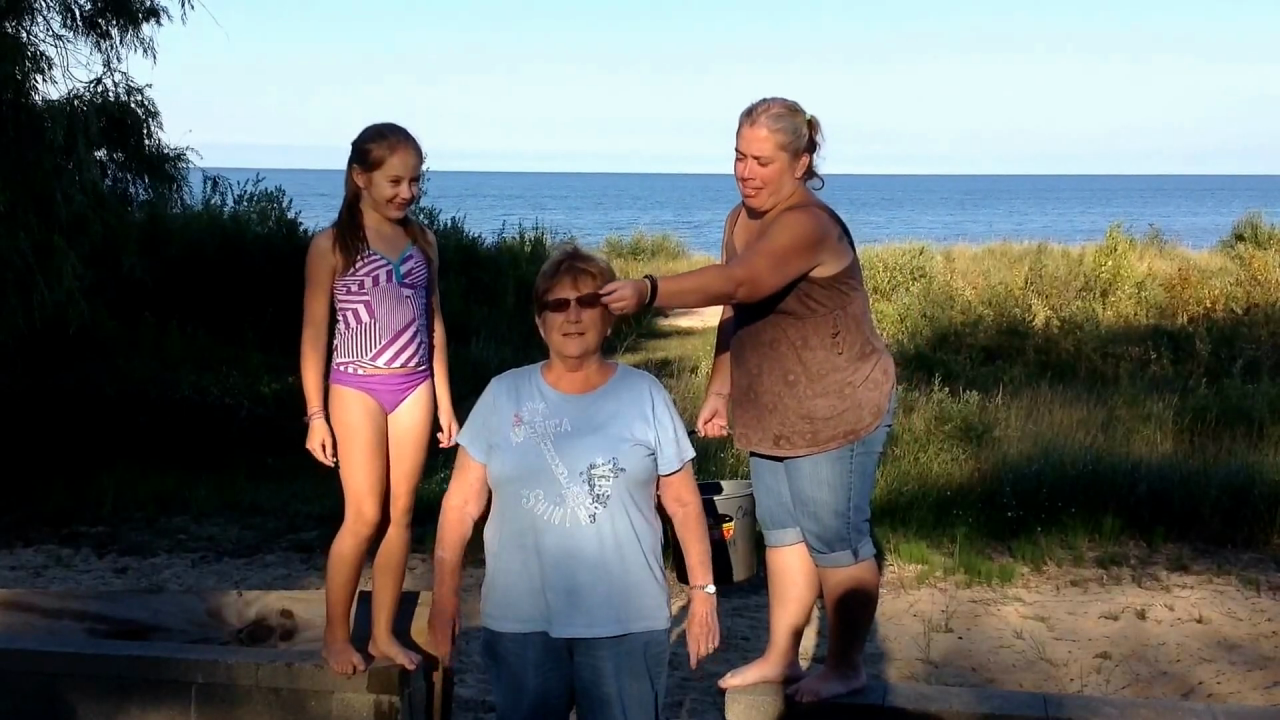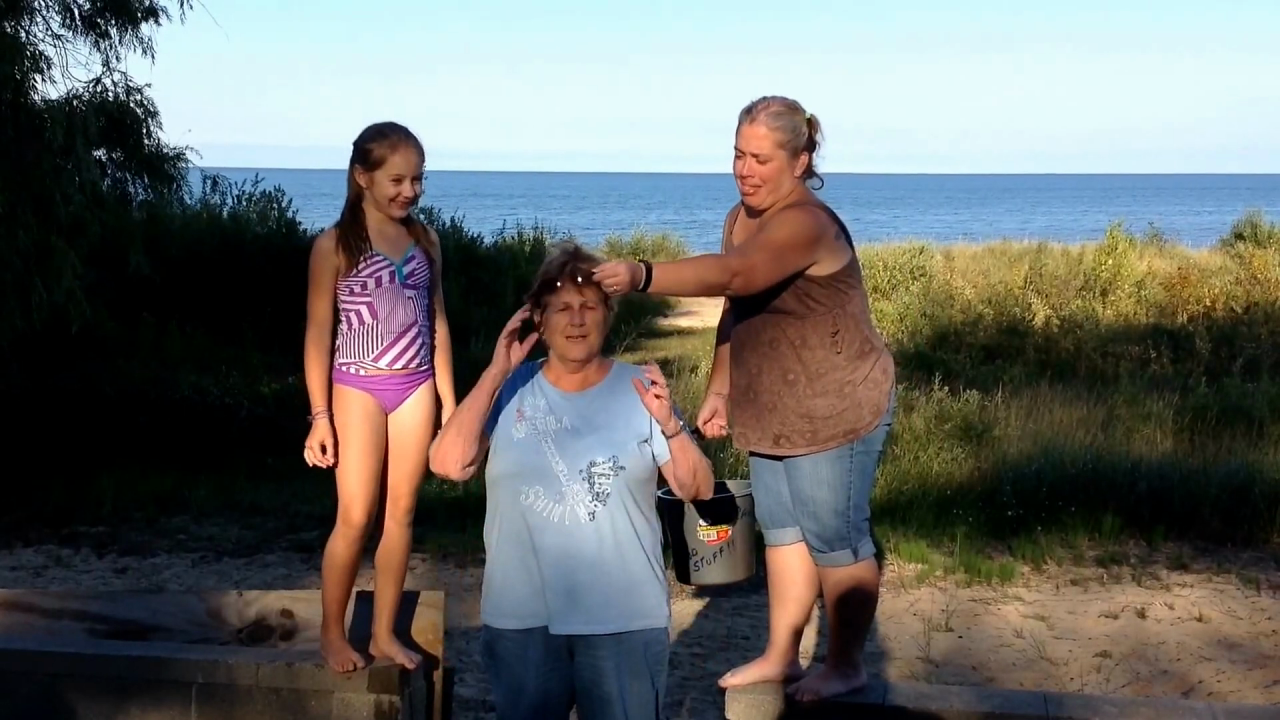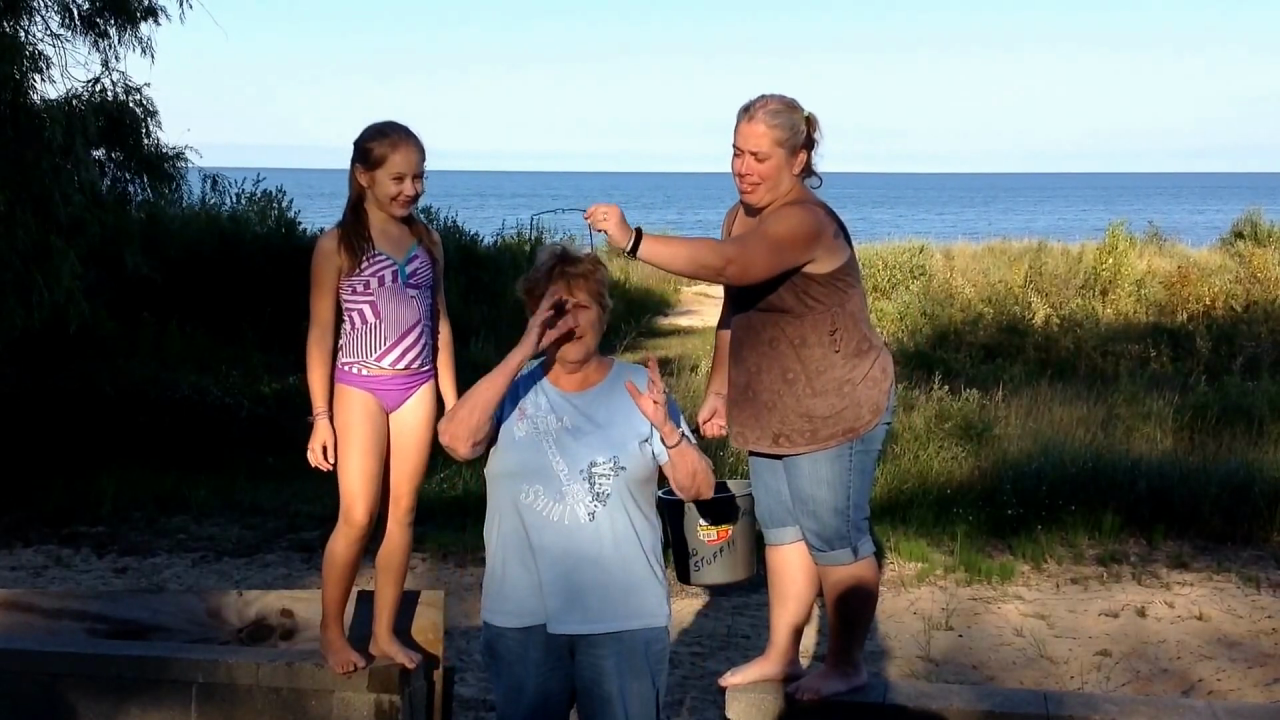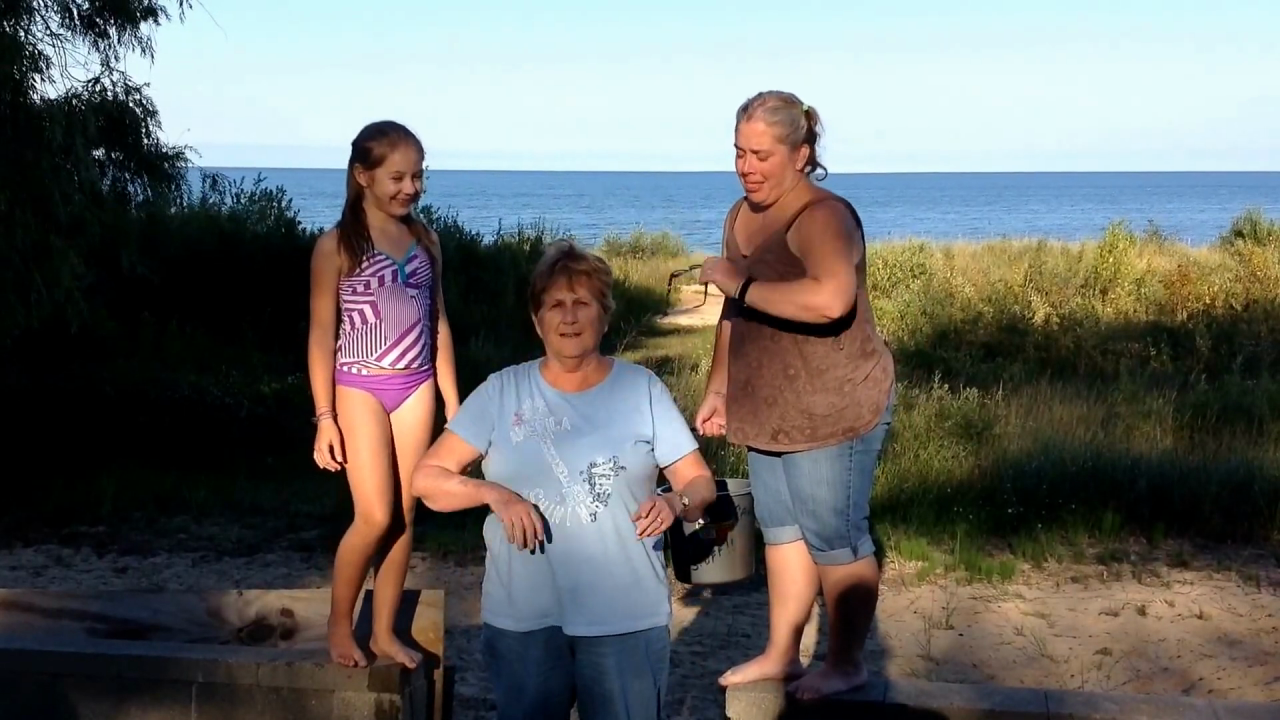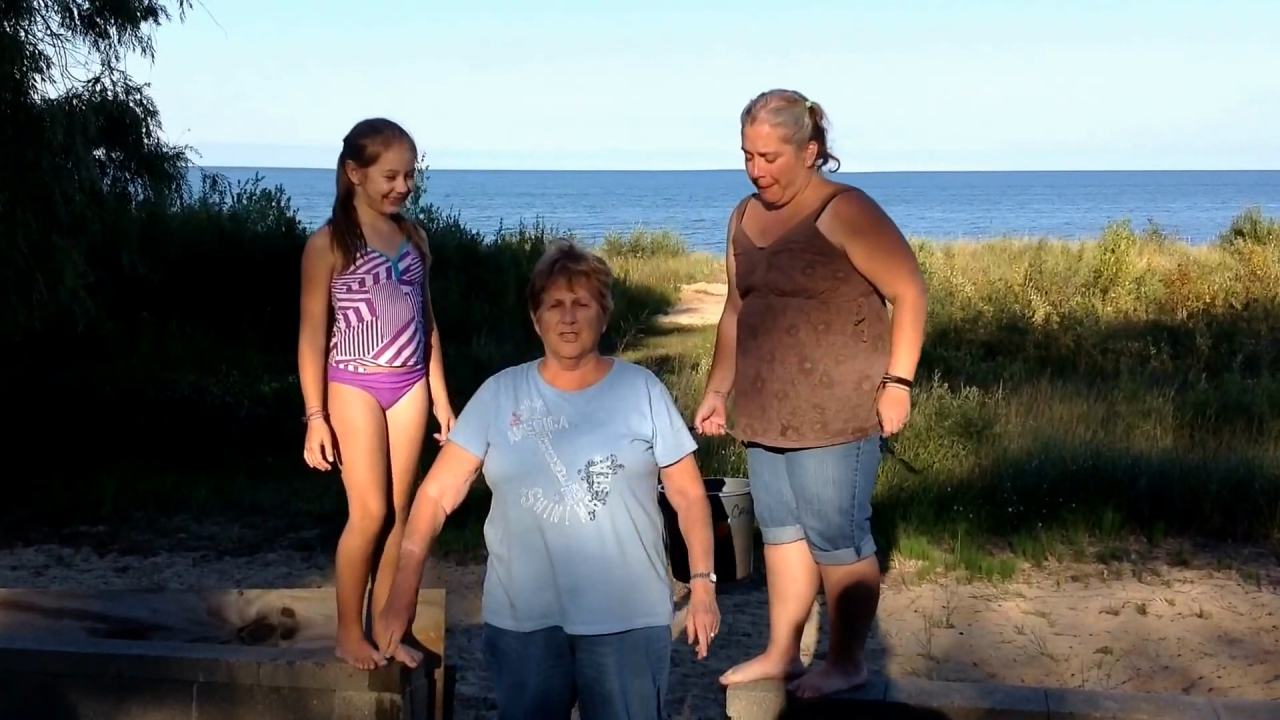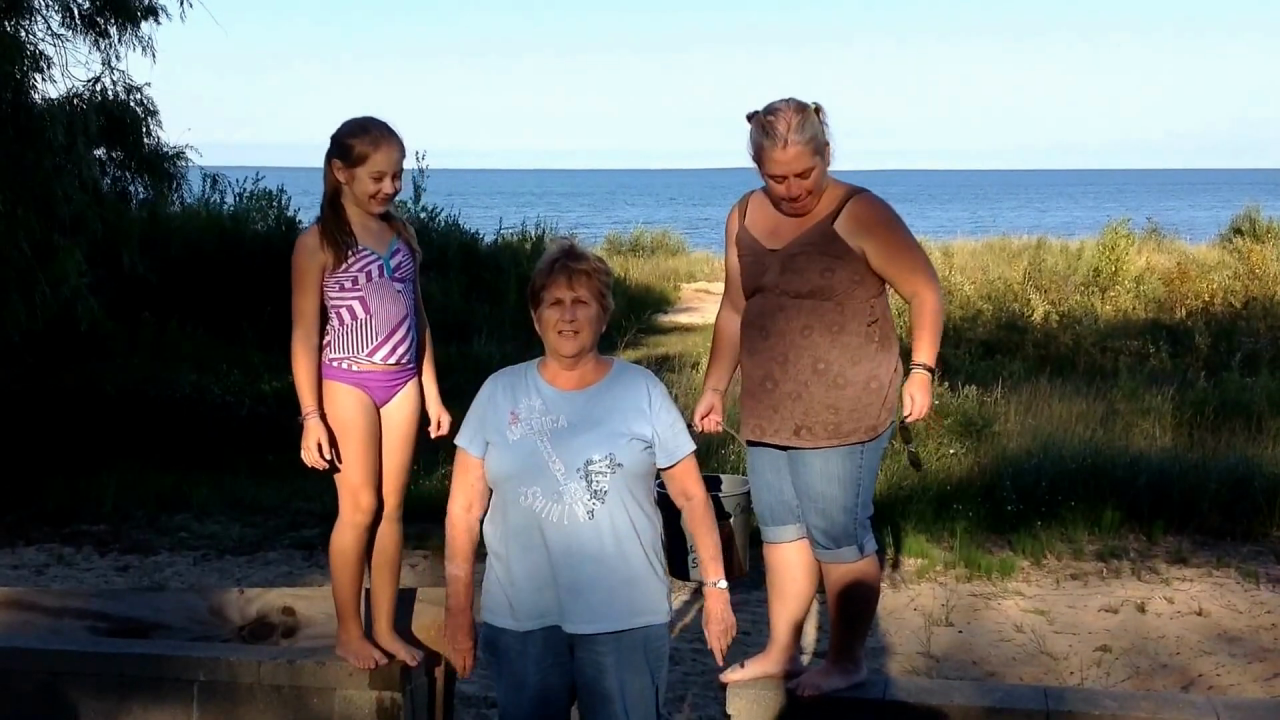
dt=0.4s
person 1, frame 1
left shoulder: (808, 225)
right shoulder: (740, 219)
left elbow: (736, 283)
left wrist: (646, 291)
right wrist: (719, 390)
left hip: (835, 411)
right hip: (773, 412)
left knee: (833, 539)
right knee: (782, 532)
left ankle: (846, 665)
right ankle: (780, 656)
person 1, frame 2
left shoulder: (806, 223)
right shoulder: (741, 217)
left elbow: (730, 273)
left wrist: (640, 275)
right wrist: (719, 390)
left hip: (835, 410)
right hip: (774, 411)
left knee: (835, 539)
right knee: (782, 531)
left ankle: (846, 665)
right ankle: (780, 655)
person 1, frame 3
left shoulder: (805, 221)
right shoulder: (740, 216)
left elbow: (727, 263)
left wrist: (633, 240)
right wrist: (719, 390)
left hip: (834, 410)
right hip: (771, 410)
left knee: (835, 538)
right knee: (782, 530)
left ankle: (846, 664)
right ankle: (781, 655)
person 1, frame 4
left shoulder: (824, 217)
right shoulder: (740, 216)
left elbow: (830, 300)
left wrist: (740, 283)
right wrist: (717, 389)
left hip: (834, 410)
right hip: (768, 411)
left knee: (834, 538)
right knee: (781, 530)
left ankle: (845, 662)
right ankle: (779, 654)
person 1, frame 5
left shoulder: (846, 212)
right shoulder: (746, 217)
left elbow: (909, 293)
left wrist: (898, 382)
right wrist: (717, 390)
left hip: (835, 410)
right hip: (769, 410)
left knee: (837, 538)
right knee: (781, 529)
left ankle: (846, 662)
right ankle: (780, 653)
person 1, frame 6
left shoulder: (860, 213)
right shoulder: (744, 215)
left elbow: (924, 290)
right elbow: (734, 310)
left wrist: (920, 370)
right wrist: (714, 386)
left hip: (840, 410)
right hip: (769, 409)
left knee: (839, 536)
right knee: (781, 528)
left ankle: (847, 658)
right ankle: (780, 650)
person 2, frame 1
left shoulder: (422, 241)
right shoulder: (332, 244)
right elbow: (314, 332)
left wrist: (444, 400)
right wrist: (315, 414)
left hip: (413, 389)
right hip: (356, 389)
left knee: (401, 513)
right knee: (364, 515)
left ankle: (383, 633)
right ankle: (336, 634)
person 2, frame 2
left shoulder: (425, 240)
right shoulder: (335, 244)
right elbow: (318, 333)
left wrist: (449, 400)
right wrist: (319, 415)
left hip: (415, 389)
right hip: (359, 389)
left knee: (401, 513)
right knee: (355, 517)
left ankle: (384, 633)
right ankle: (332, 631)
person 2, frame 3
left shoulder: (427, 240)
right shoulder: (338, 244)
right elbow: (321, 333)
left wrist: (452, 400)
right wrist: (321, 416)
left hip: (417, 389)
right hip: (361, 389)
left knee: (402, 513)
right knee: (356, 516)
left ankle: (384, 633)
right ankle: (331, 630)
person 2, frame 4
left shoulder: (425, 240)
right shoulder: (337, 245)
right elbow: (321, 334)
left wrist: (453, 402)
right wrist: (324, 417)
left hip: (415, 389)
right hip: (360, 389)
left knee: (405, 513)
right knee: (375, 515)
left ankle: (385, 631)
right ankle: (339, 624)
person 2, frame 5
left shoulder: (414, 237)
right shoulder: (329, 242)
right elbow: (312, 333)
left wrist: (441, 398)
right wrist: (315, 417)
left hip: (409, 386)
right hip: (355, 386)
left knee: (399, 511)
right knee: (370, 511)
right ankle: (348, 631)
person 2, frame 6
left shoulder: (402, 233)
right shoulder: (319, 241)
right elbow: (305, 333)
left wrist: (432, 393)
right wrist: (311, 416)
left hip: (402, 383)
right hip: (348, 383)
left knee: (392, 507)
right knee: (358, 508)
left ankle: (385, 627)
right ankle: (348, 631)
person 3, frame 1
left shoulder: (644, 394)
right shoulder: (503, 394)
left elbow: (683, 501)
right elbow: (461, 503)
left wrist: (702, 589)
right wrist: (444, 596)
left hip: (626, 621)
right hip: (521, 621)
person 3, frame 2
left shoulder: (639, 388)
right shoulder: (511, 389)
left elbow: (699, 489)
right elbow: (448, 464)
left wrist: (672, 429)
right wrist: (496, 372)
left hip: (624, 617)
right hip: (521, 617)
person 3, frame 3
left shoulder: (638, 386)
right shoulder: (511, 389)
left elbow: (698, 487)
right elbow: (456, 440)
left wrist: (665, 427)
right wrist: (520, 352)
left hip: (624, 617)
right hip: (522, 616)
person 3, frame 4
left shoulder: (642, 388)
right shoulder: (500, 392)
left elbow: (701, 484)
right elbow: (426, 478)
left wrist: (675, 503)
right wrist: (495, 493)
left hip: (625, 617)
right hip: (522, 617)
person 3, frame 5
left shoulder: (642, 389)
right shoulder: (499, 394)
left elbow: (689, 493)
right elbow: (436, 494)
left wrist: (701, 579)
right wrist: (404, 587)
left hip: (626, 617)
right hip: (522, 618)
person 3, frame 6
left shoulder: (642, 390)
right shoulder: (500, 392)
left elbow: (692, 496)
right elbow: (464, 508)
left wrist: (716, 589)
right wrist: (458, 611)
left hip: (625, 616)
right hip: (520, 618)
